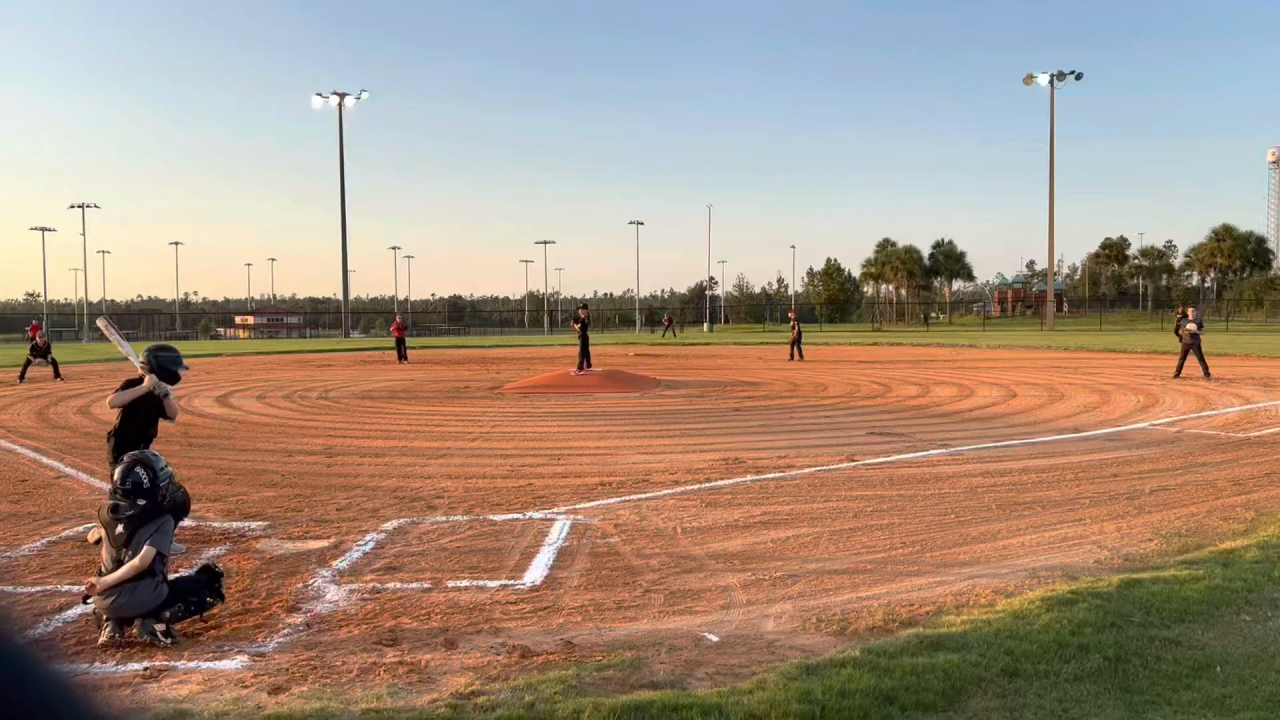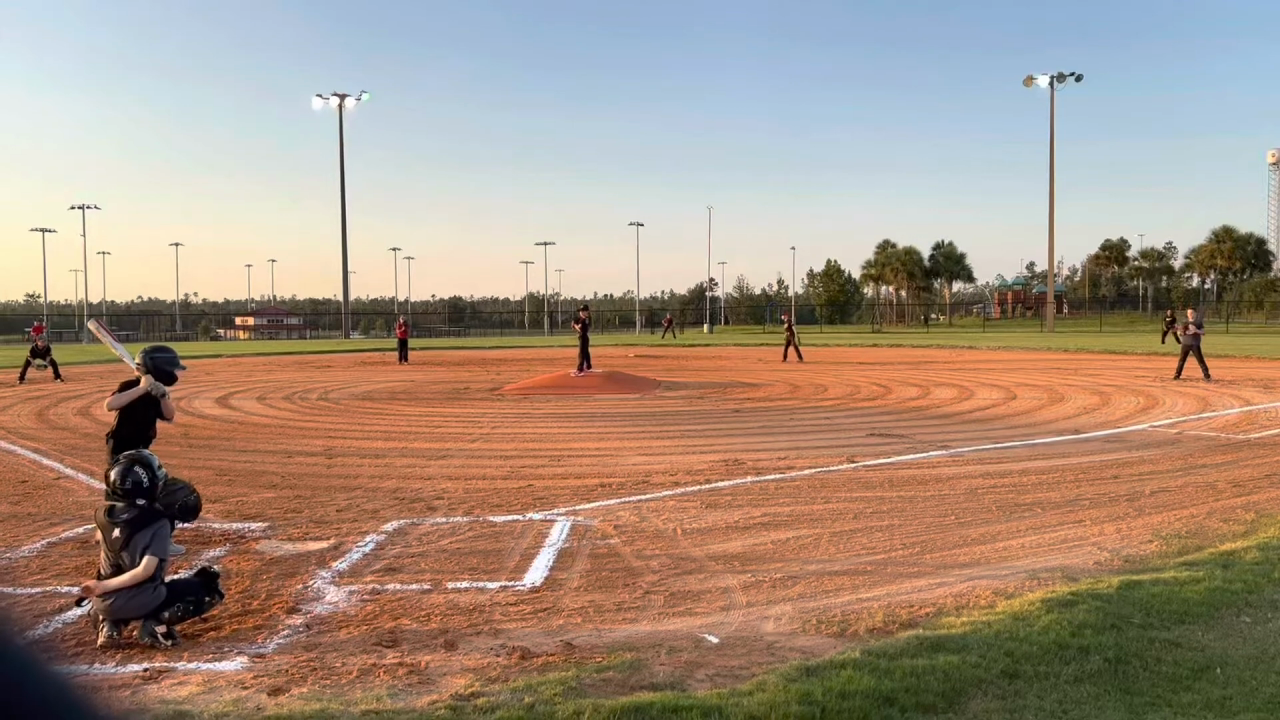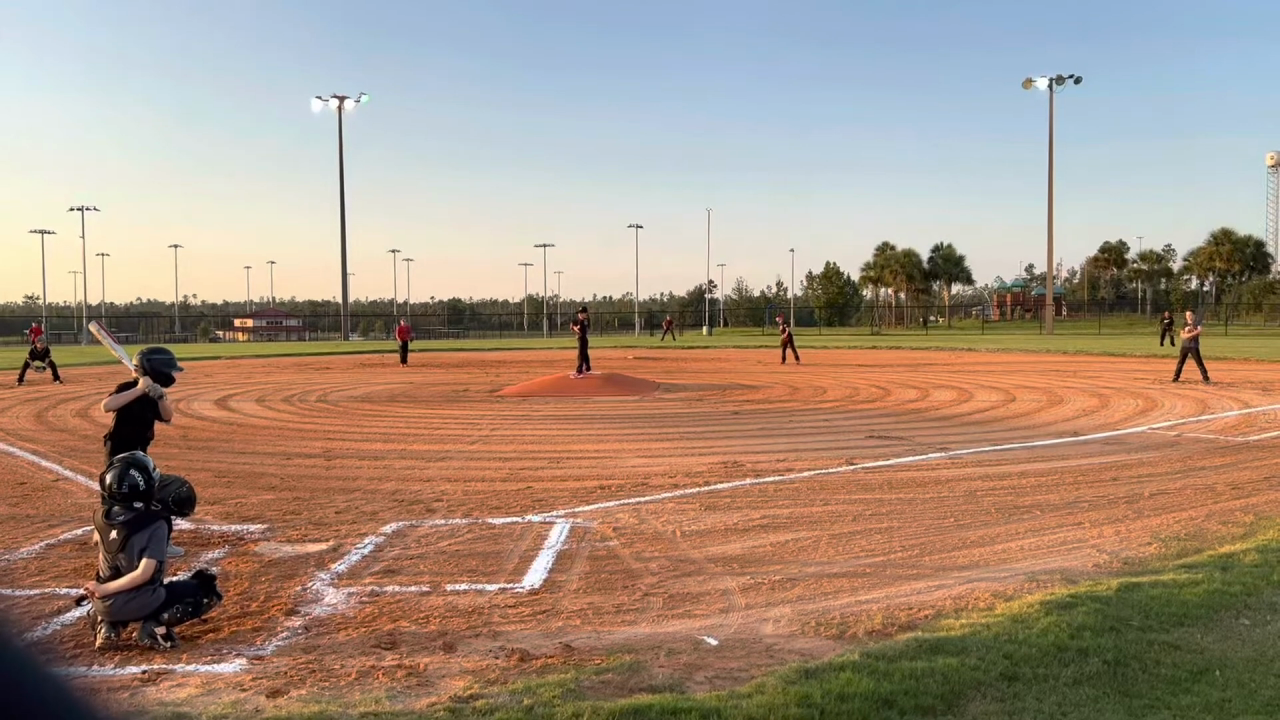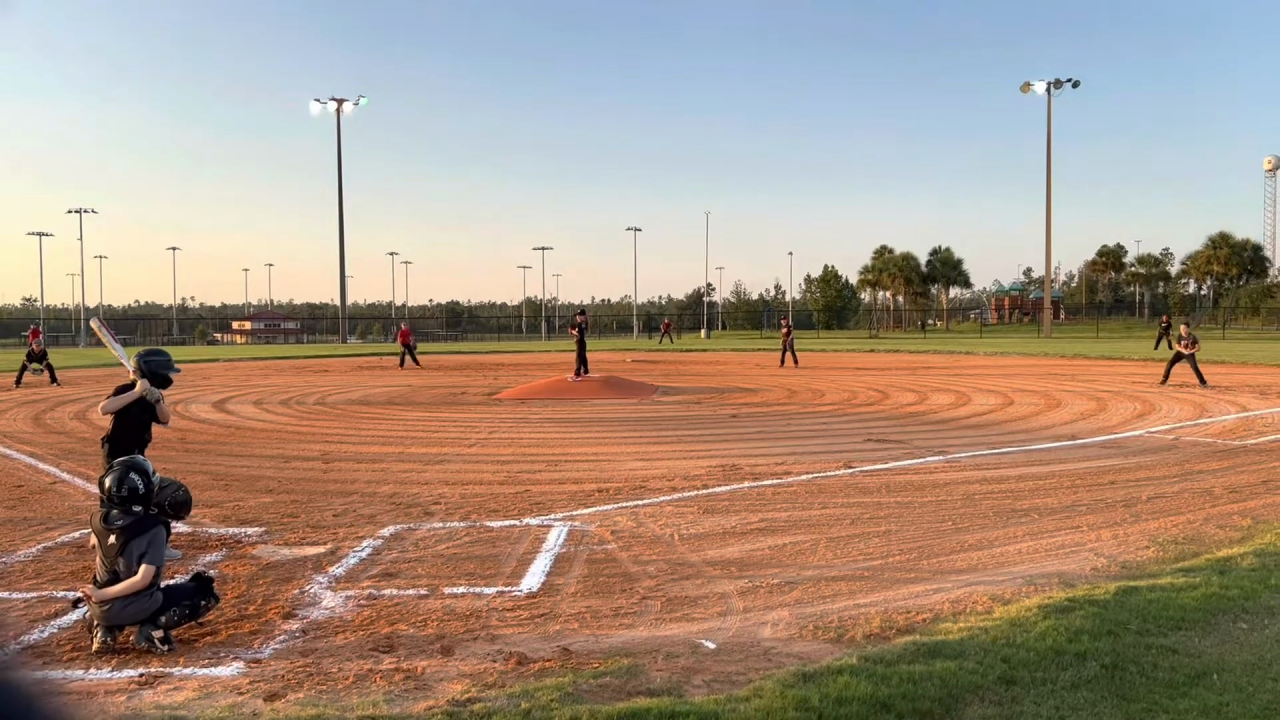
dt=0.5s
person 1, frame 1
left shoulder: (157, 389)
right shoulder: (133, 385)
left elbow: (172, 416)
right elbow: (112, 402)
left wrist: (165, 394)
right wrist: (144, 387)
left hip: (140, 448)
right hip: (123, 449)
person 1, frame 2
left shoulder: (155, 391)
right shoulder: (131, 387)
left elbow: (169, 417)
right elbow: (109, 405)
left wrist: (163, 395)
right wrist: (141, 389)
left hip: (139, 451)
right hip: (122, 451)
person 1, frame 3
left shoulder: (153, 392)
right shoulder: (128, 389)
left elbow: (167, 417)
right elbow: (106, 406)
left wrist: (161, 397)
right wrist: (139, 390)
left hip: (137, 452)
right hip: (120, 452)
person 1, frame 4
left shoulder: (153, 394)
right shoulder: (126, 391)
left elbow: (165, 420)
right elbow: (103, 409)
left wrist: (157, 400)
right wrist: (136, 393)
left hip: (135, 455)
right hip: (117, 456)
person 2, frame 1
left shoulder: (107, 512)
right shoulder: (162, 520)
left elbow: (92, 538)
right elbow: (141, 562)
right wrist: (104, 582)
left hip: (107, 601)
right hip: (145, 601)
right knee: (211, 582)
left ankle: (114, 623)
right ankle: (157, 622)
person 2, frame 2
left shoulder: (103, 515)
right shoulder: (158, 523)
right elbow: (145, 571)
right wrist: (103, 587)
left hip: (107, 603)
right hip: (143, 603)
right knee: (209, 586)
left ankle: (110, 624)
right ankle: (157, 624)
person 2, frame 3
left shoulder: (101, 517)
right shoulder: (155, 524)
right elbow: (144, 574)
right wrist: (103, 589)
left hip: (105, 605)
right hip: (141, 605)
right knee: (207, 588)
left ankle: (110, 625)
right ankle: (156, 626)
person 2, frame 4
left shoulder: (99, 520)
right shoulder: (153, 529)
right elbow: (142, 580)
right wrist: (101, 594)
left hip: (101, 609)
right hip: (137, 610)
right knee: (205, 592)
left ankle: (105, 629)
right ankle: (153, 630)
